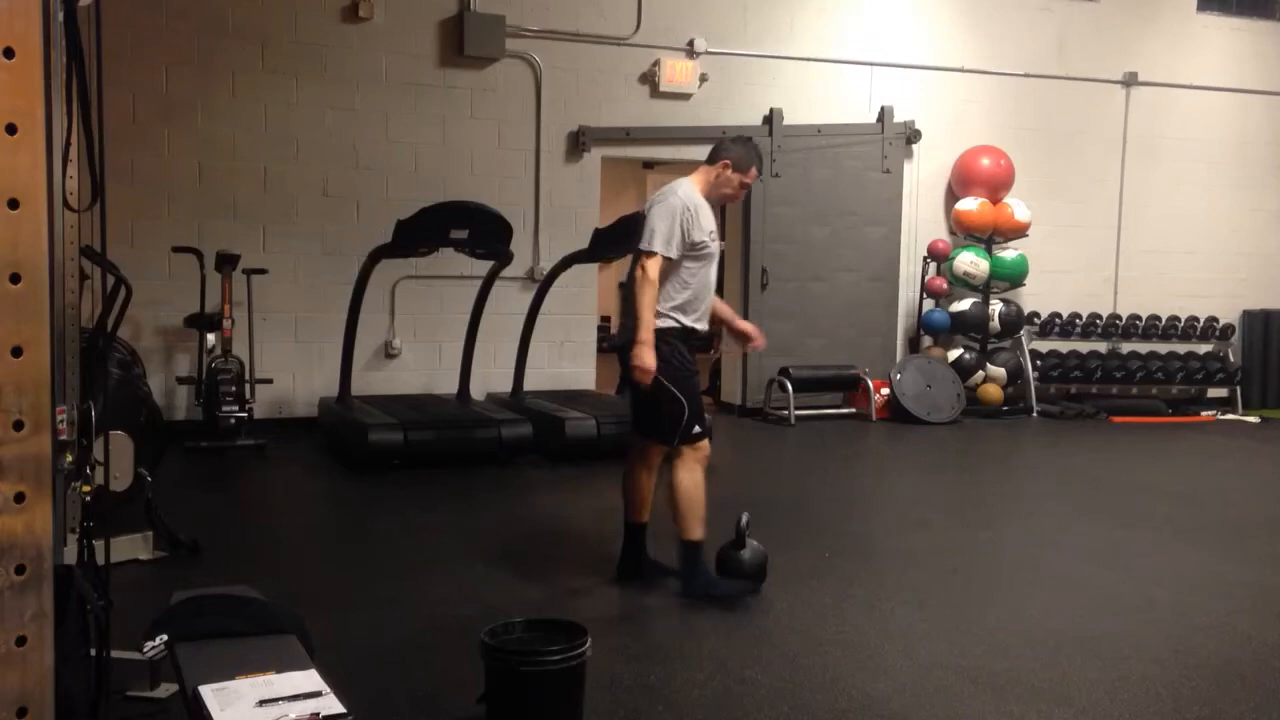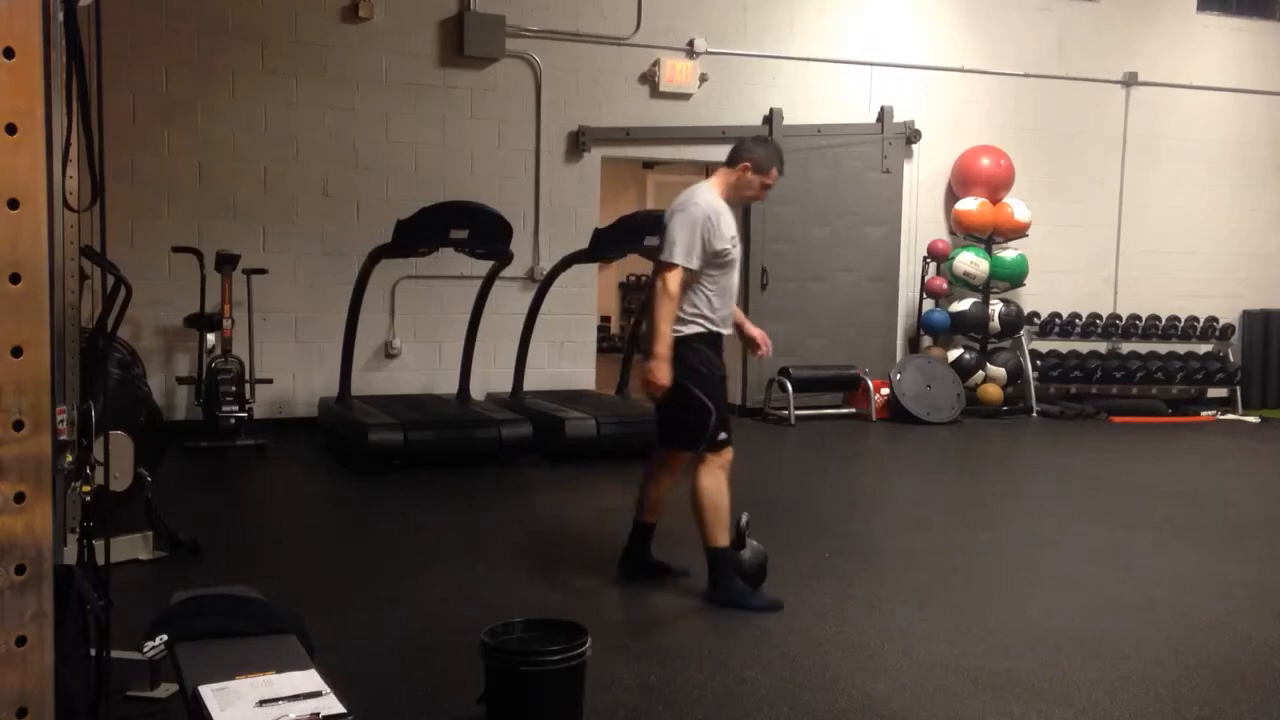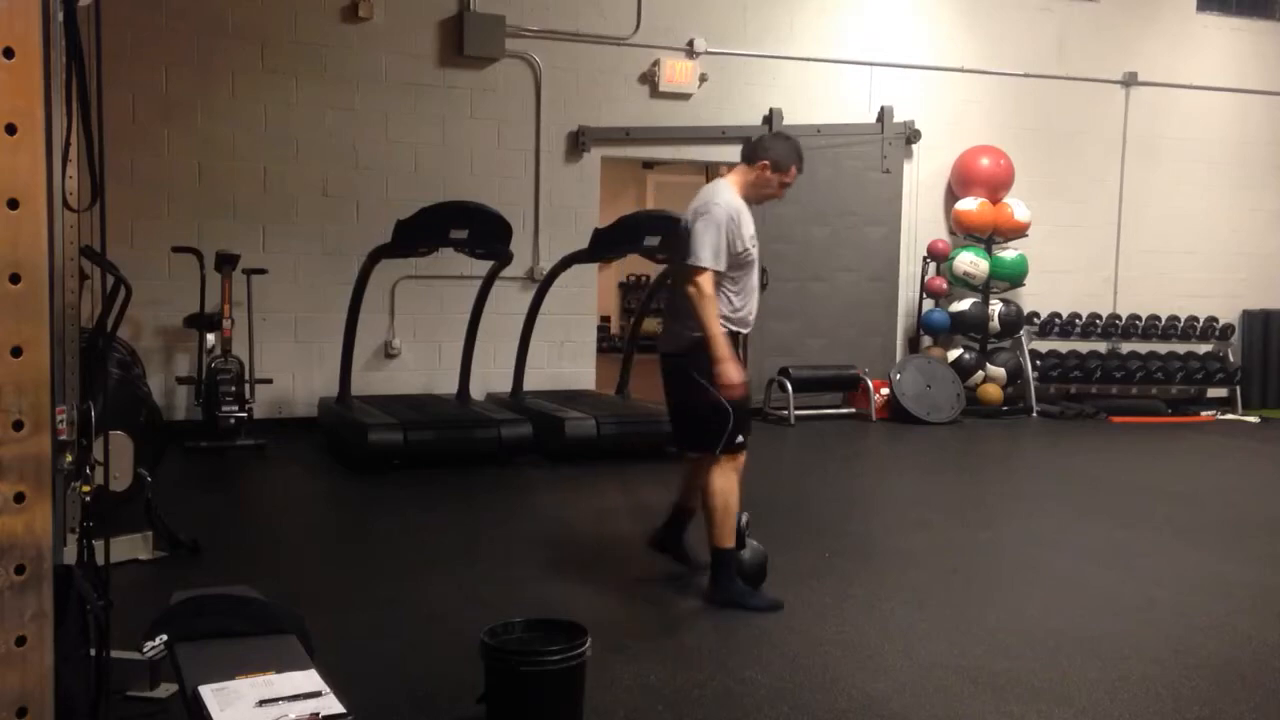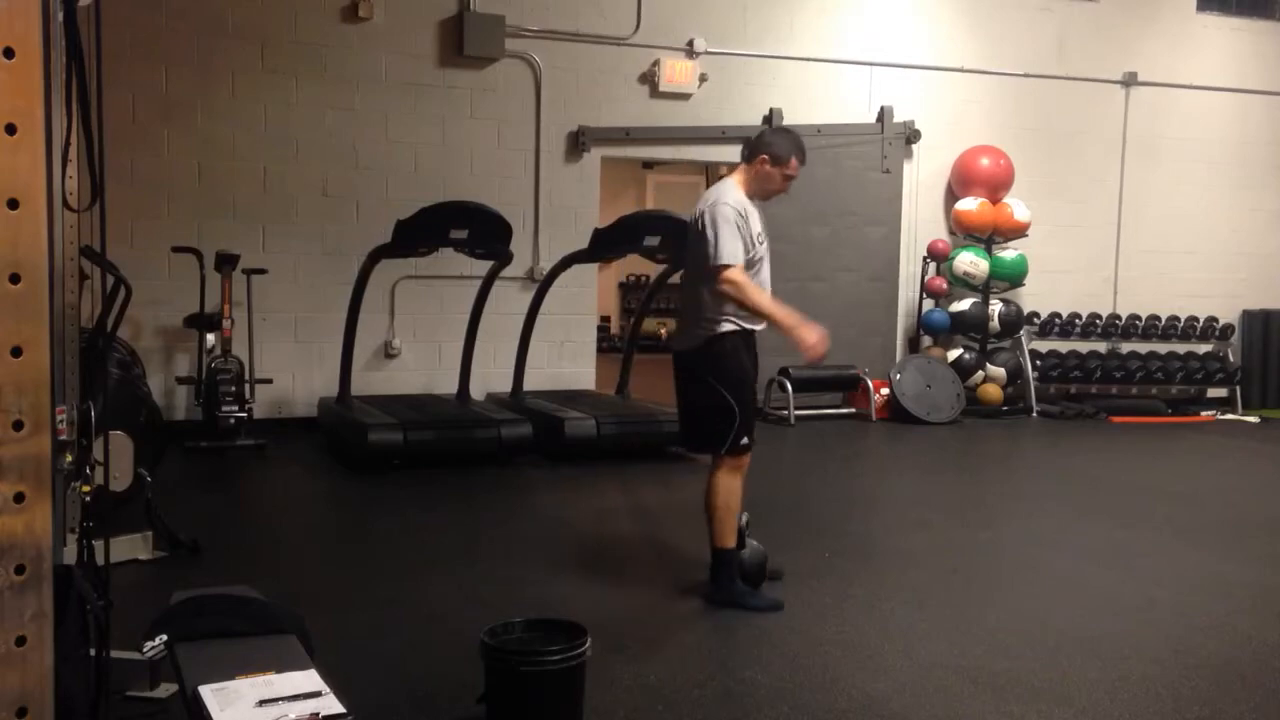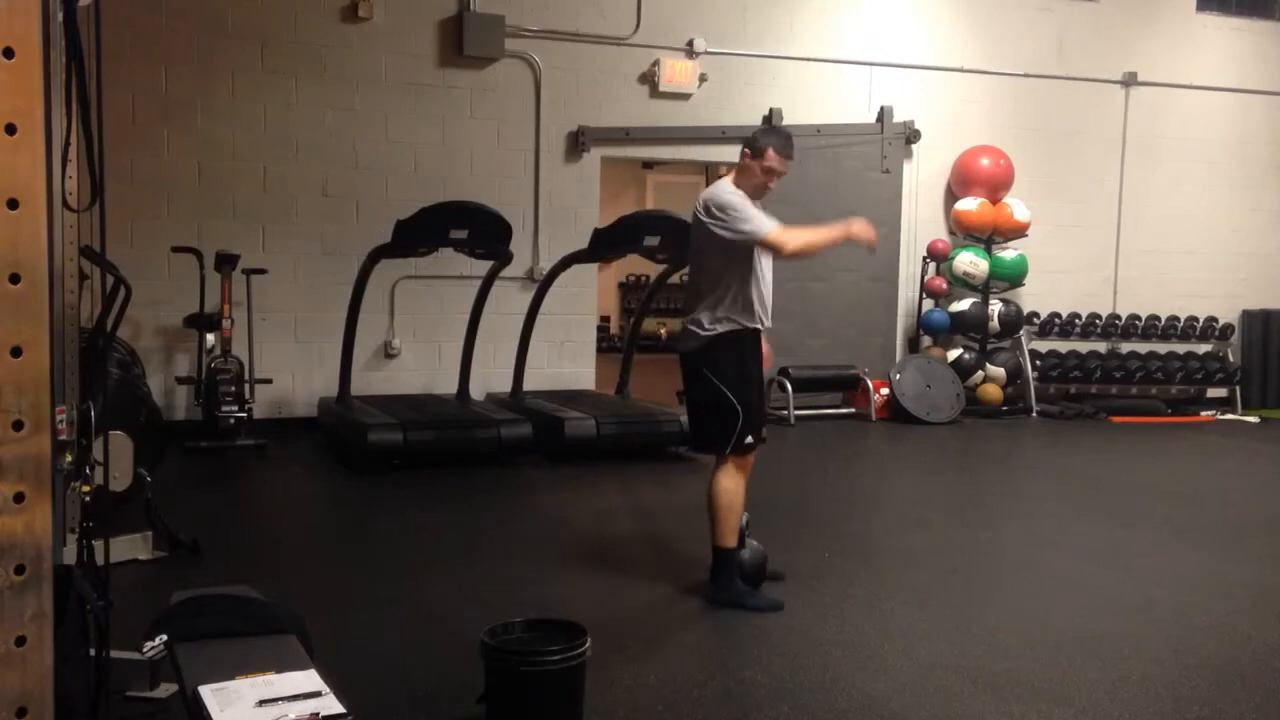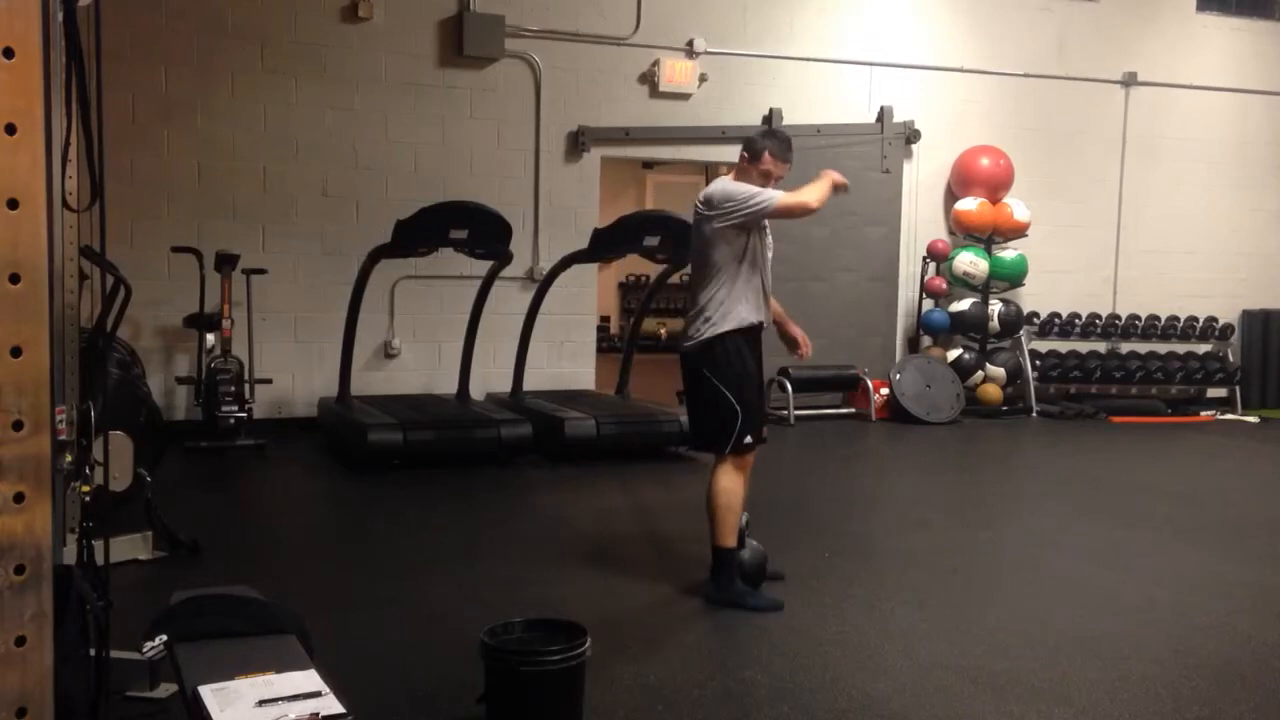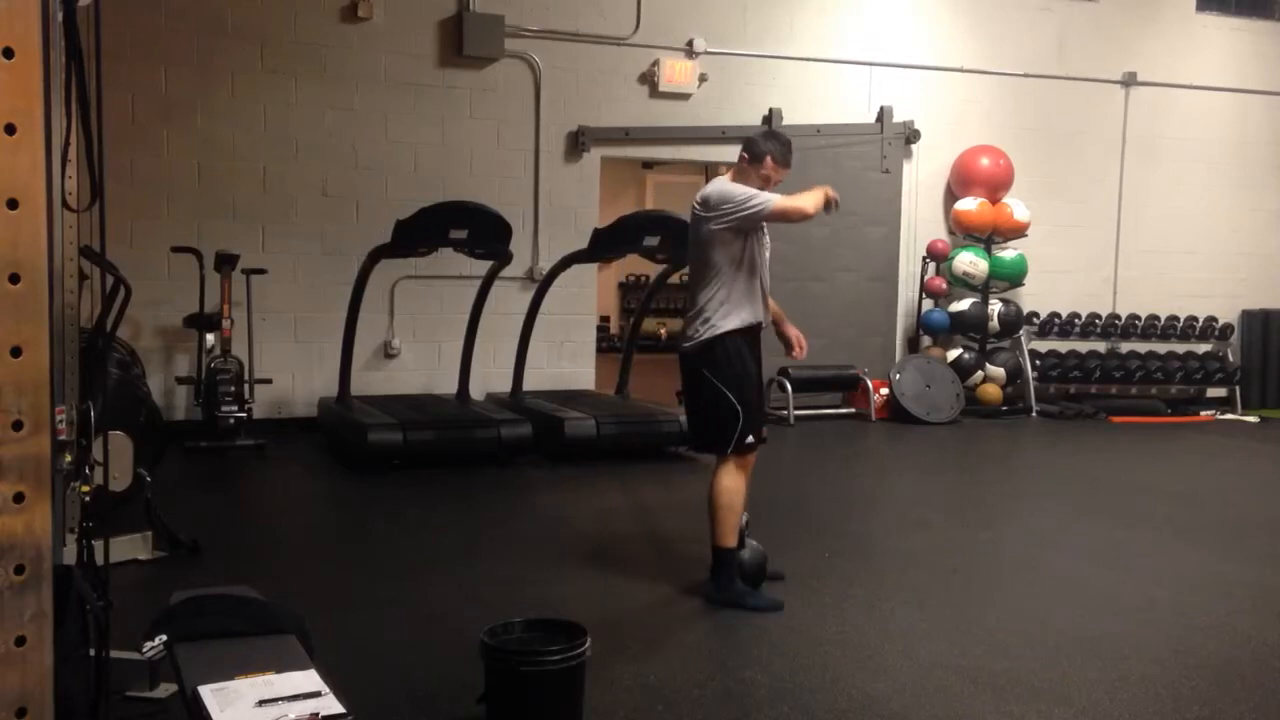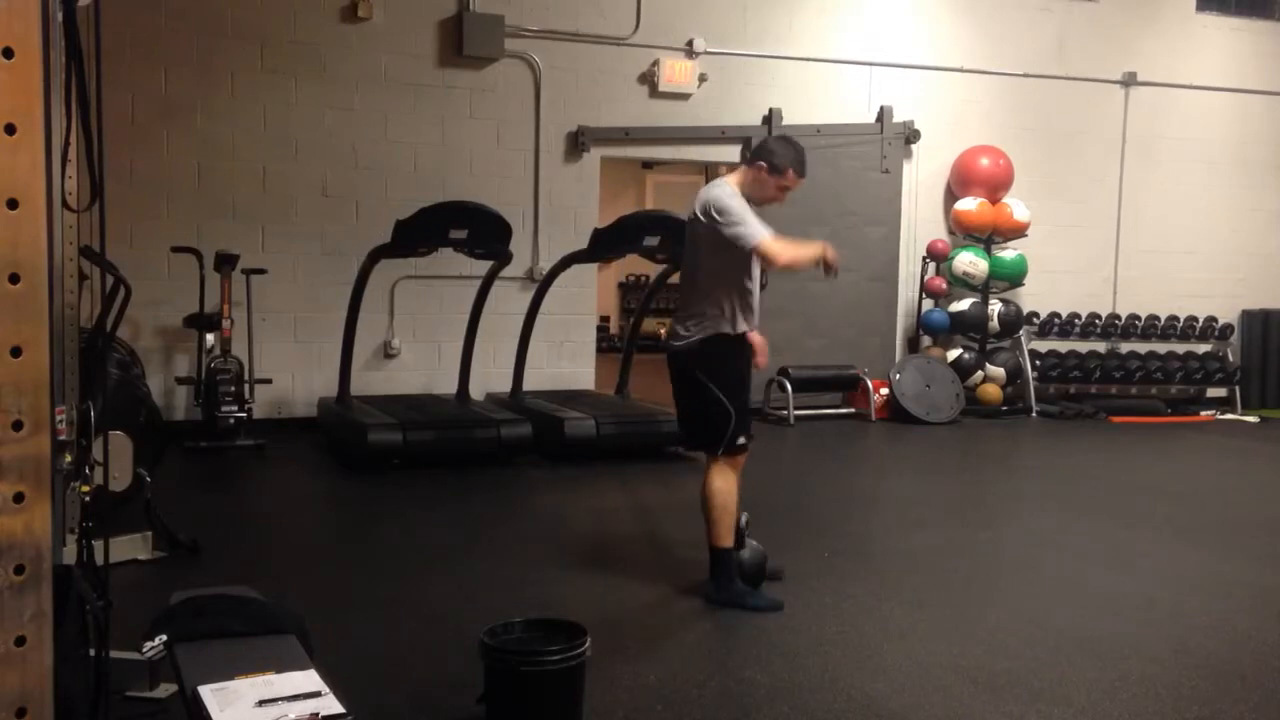
dt=0.2s
person 1, frame 1
left shoulder: (700, 207)
right shoulder: (677, 200)
right elbow: (648, 271)
left wrist: (734, 322)
right wrist: (644, 343)
left hip: (673, 339)
right hip: (662, 342)
left knee: (650, 447)
right knee: (693, 448)
left ankle: (633, 555)
right ankle: (695, 570)
person 1, frame 2
left shoulder: (720, 209)
right shoulder: (699, 207)
right elbow: (669, 281)
left wrist: (744, 325)
right wrist: (659, 355)
left hip: (700, 343)
right hip: (687, 347)
left knee: (675, 452)
right knee: (715, 456)
left ankle: (637, 553)
right ankle: (723, 579)
person 1, frame 3
left shoulder: (734, 203)
right shoulder: (720, 207)
right elbow: (699, 285)
left wrist: (727, 348)
right wrist: (723, 358)
left hip: (710, 344)
right hip: (703, 348)
left knee: (712, 449)
right knee: (729, 457)
left ankle: (674, 531)
right ankle: (725, 579)
person 1, frame 4
left shoulder: (743, 201)
right shoulder: (726, 205)
right elbow: (731, 282)
right wrist: (797, 326)
left hip: (727, 343)
right hip: (717, 346)
left knee: (732, 455)
right knee: (733, 458)
left ankle: (727, 557)
right ankle: (725, 581)
person 1, frame 5
left shoulder: (744, 203)
right shoulder: (723, 200)
right elbow: (787, 243)
left wrist: (757, 336)
right wrist: (845, 230)
left hip: (736, 339)
right hip: (720, 344)
left knee: (740, 455)
right knee: (736, 457)
left ankle: (731, 558)
right ankle: (725, 580)
person 1, frame 6
left shoulder: (748, 206)
right shoulder: (723, 197)
right elbow: (806, 203)
left wrist: (785, 323)
right wrist: (829, 179)
left hip: (739, 338)
right hip: (719, 344)
left knee: (742, 453)
right knee: (735, 456)
left ankle: (732, 557)
right ankle: (724, 580)
person 1, frame 7
left shoulder: (744, 207)
right shoulder: (720, 197)
right elbow: (802, 208)
left wrist: (783, 324)
right wrist: (823, 191)
left hip: (738, 338)
right hip: (719, 344)
left knee: (742, 454)
right knee: (736, 457)
left ankle: (733, 556)
right ankle: (724, 580)
person 1, frame 8
left shoulder: (735, 201)
right shoulder: (722, 201)
right elbow: (778, 255)
left wrist: (749, 331)
right wrist: (819, 250)
left hip: (721, 340)
right hip: (708, 345)
left knee: (731, 454)
right knee: (728, 456)
left ankle: (730, 555)
right ankle: (724, 580)
